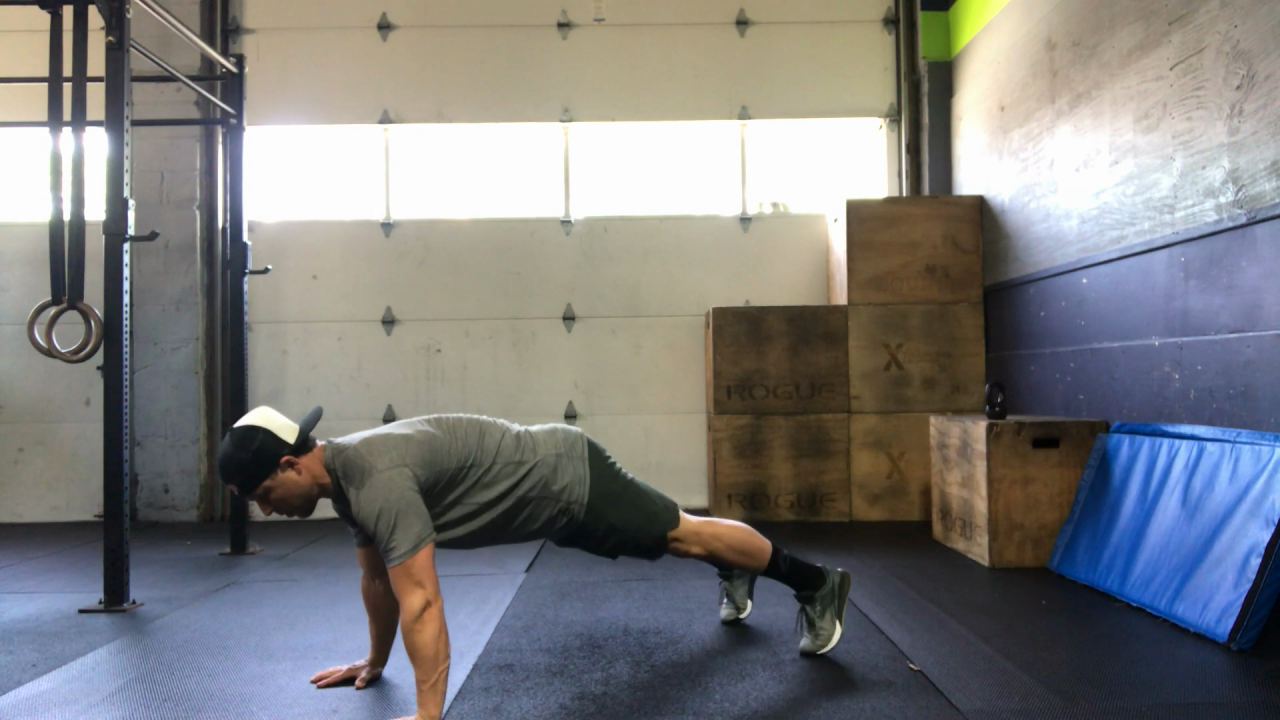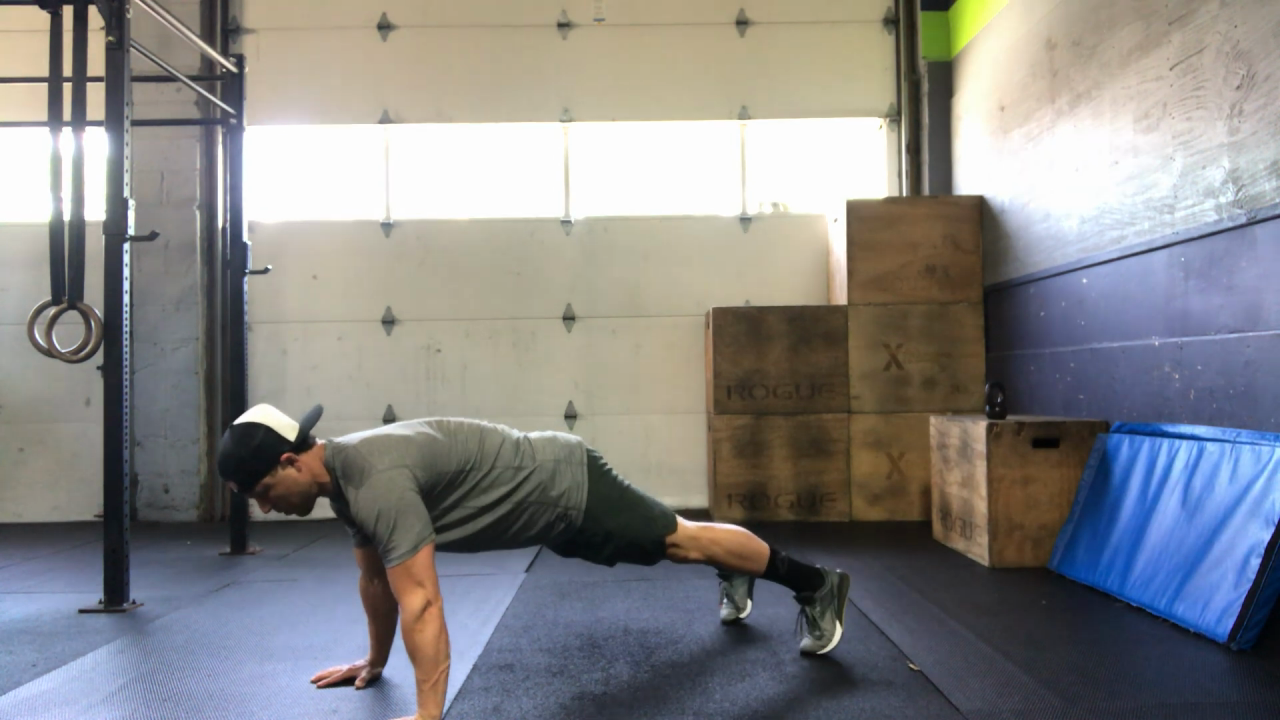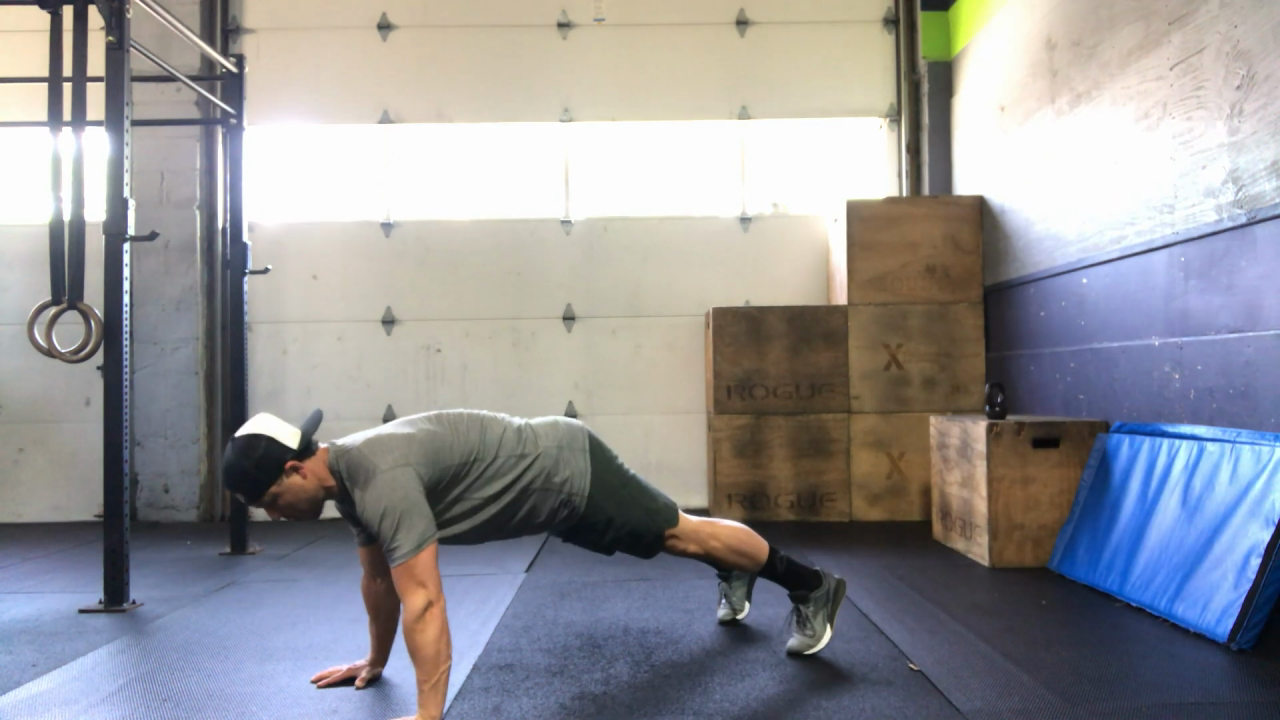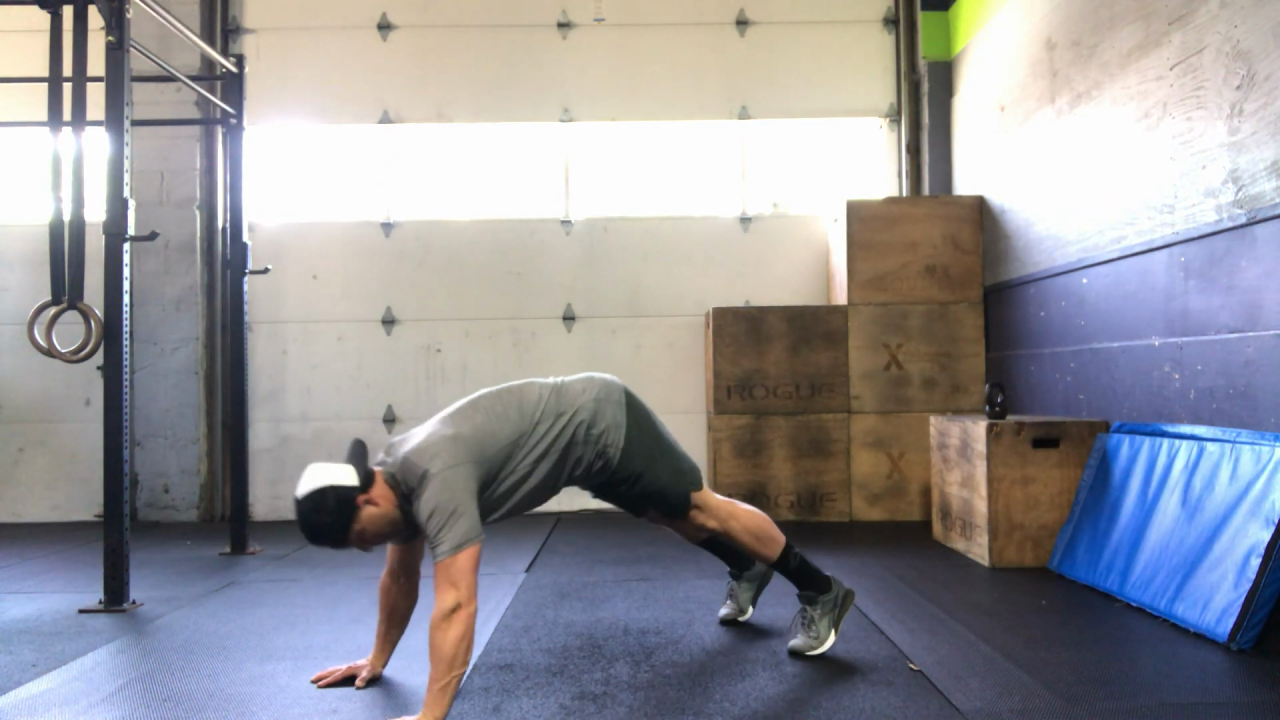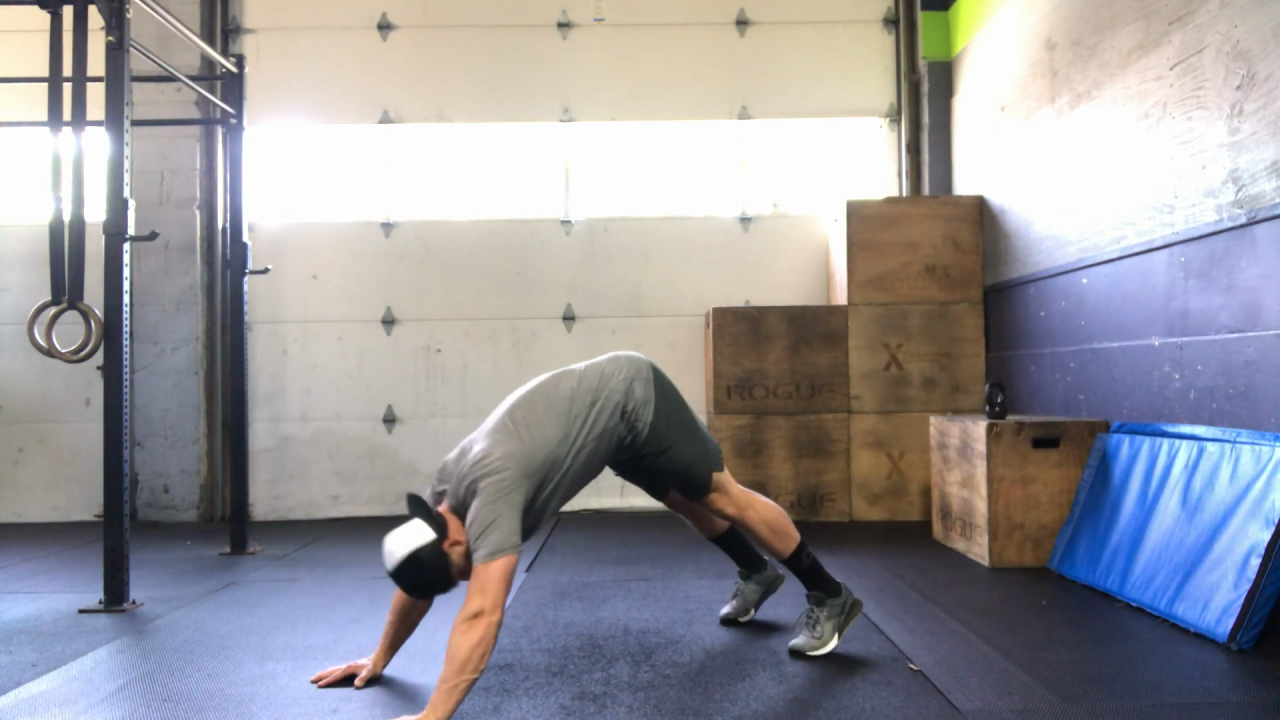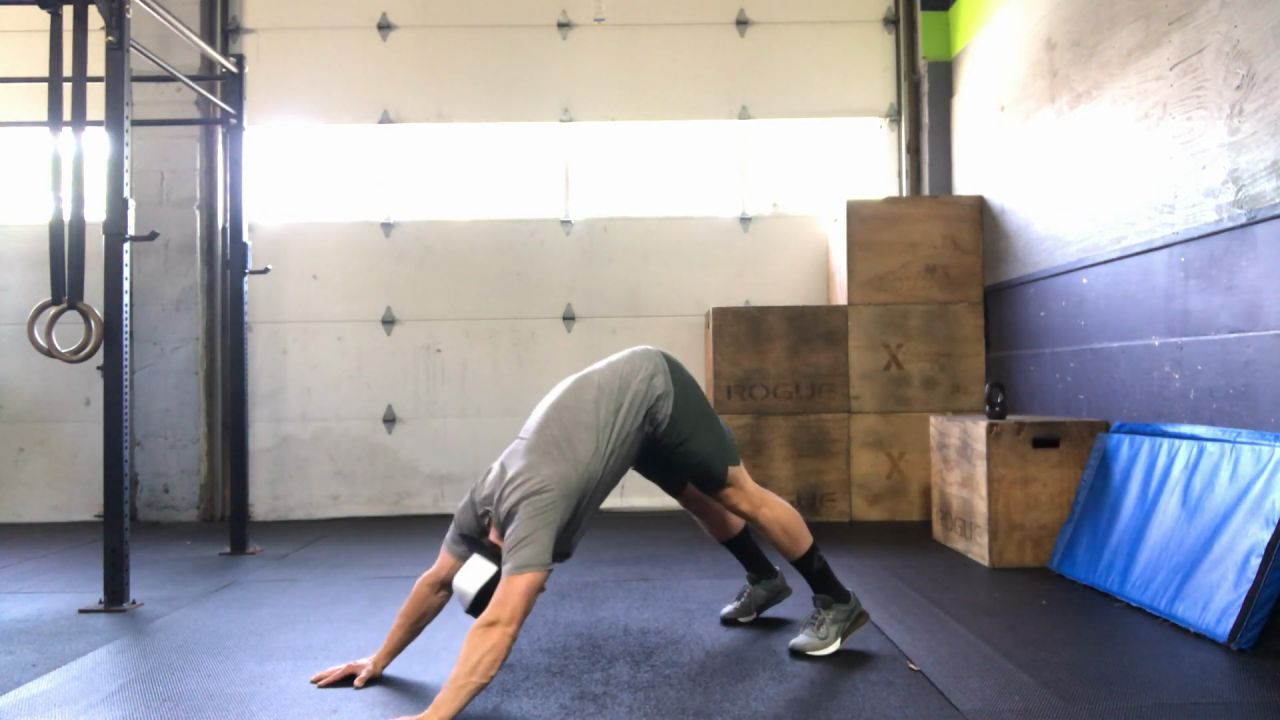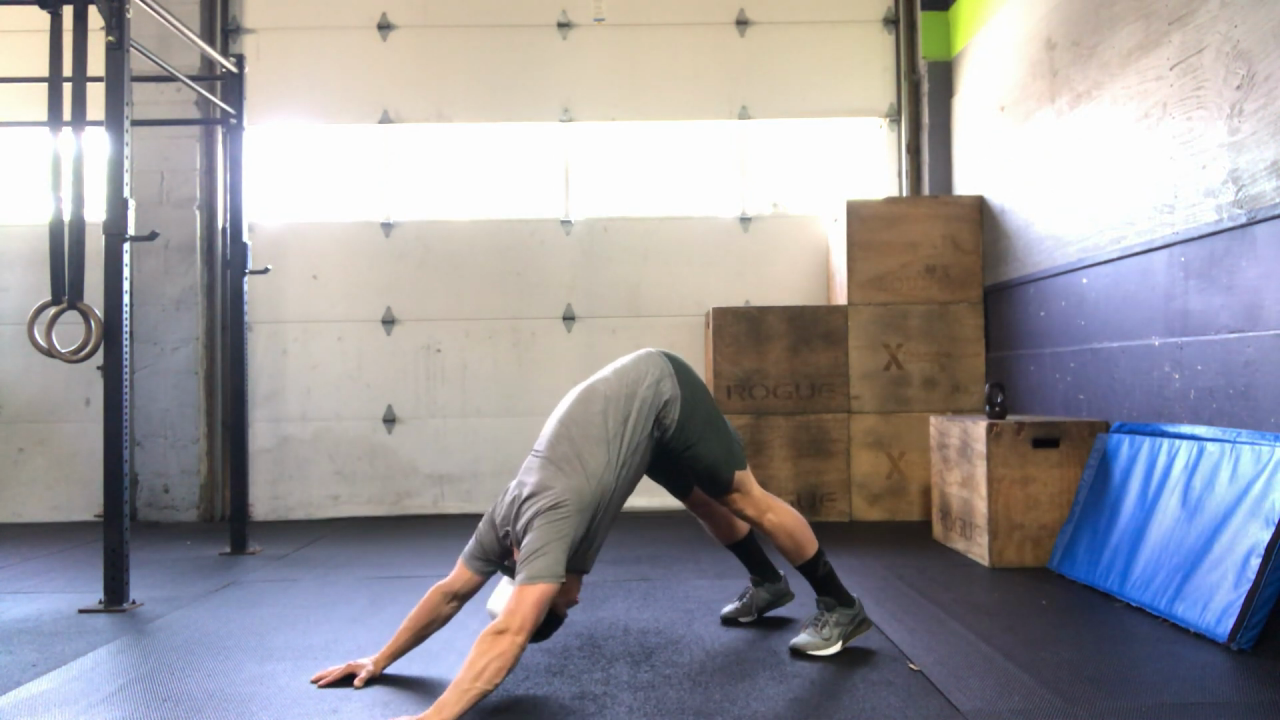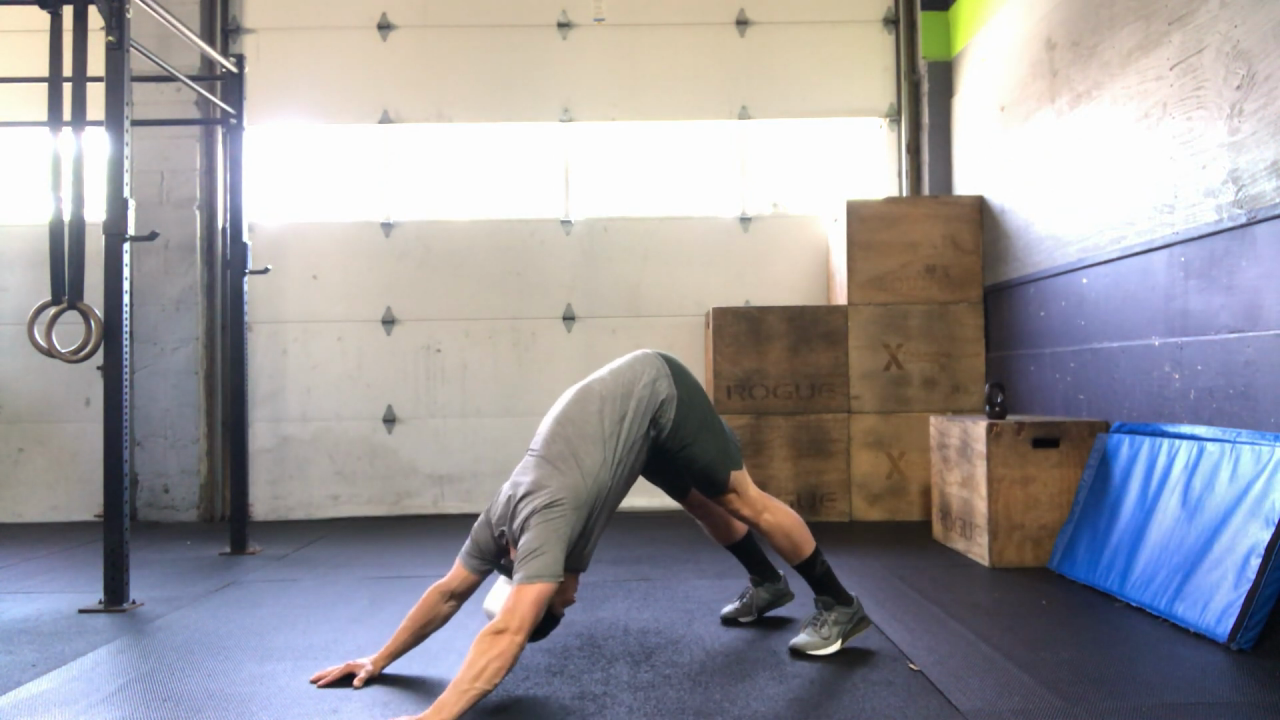
dt=0.5s
person 1, frame 1
left shoulder: (377, 482)
right shoulder: (346, 475)
left elbow: (420, 603)
right elbow: (376, 578)
right wrist: (373, 660)
left hip: (566, 479)
right hip: (552, 489)
left knee: (683, 534)
right knee: (665, 538)
left ankle: (818, 585)
right ankle: (735, 574)
person 1, frame 2
left shoulder: (377, 483)
right shoulder: (344, 478)
left elbow: (420, 603)
right elbow: (374, 579)
right wrist: (374, 660)
left hip: (564, 489)
right hip: (551, 496)
left knee: (681, 542)
right knee: (668, 541)
left ankle: (816, 586)
right ankle: (735, 578)
person 1, frame 3
left shoulder: (380, 480)
right shoulder: (349, 475)
left elbow: (423, 602)
right elbow: (377, 578)
right wrist: (374, 660)
left hip: (565, 473)
right hip: (551, 478)
left knee: (680, 532)
right knee: (659, 533)
left ankle: (812, 588)
right ankle: (737, 577)
person 1, frame 4
left shoulder: (434, 480)
right shoulder: (395, 477)
left elbow: (455, 602)
right elbow: (400, 577)
right wrist: (376, 660)
left hip: (601, 422)
right hip: (586, 435)
left knee: (702, 510)
right knee: (673, 515)
left ankle: (820, 592)
right ankle: (746, 573)
person 1, frame 5
left shoulder: (491, 493)
right shoulder: (446, 489)
left elbow: (481, 614)
right elbow: (416, 585)
right wrist: (377, 660)
left hip: (633, 397)
right hip: (612, 412)
left knee: (722, 497)
right knee: (684, 501)
left ankle: (829, 597)
right ankle: (757, 573)
person 1, frame 6
left shoulder: (533, 509)
right shoulder: (483, 503)
left elbow: (499, 625)
right elbow: (436, 582)
right wrist: (379, 659)
left hip: (653, 389)
right hip: (629, 399)
left knee: (739, 495)
right knee: (698, 499)
left ankle: (836, 602)
right ankle: (764, 580)
person 1, frame 7
left shoulder: (548, 522)
right shoulder: (506, 518)
left elbow: (507, 634)
right elbow: (449, 592)
right wrist: (379, 660)
left hip: (661, 391)
right hip: (636, 398)
left knee: (746, 500)
right knee: (705, 503)
left ankle: (840, 607)
right ankle: (768, 584)
person 1, frame 8
left shoulder: (545, 521)
right shoulder: (503, 516)
left elbow: (506, 633)
right elbow: (447, 592)
right wrist: (378, 660)
left hip: (656, 391)
right hip: (633, 399)
left knee: (741, 499)
right knee: (702, 503)
left ankle: (838, 606)
right ankle: (767, 583)
